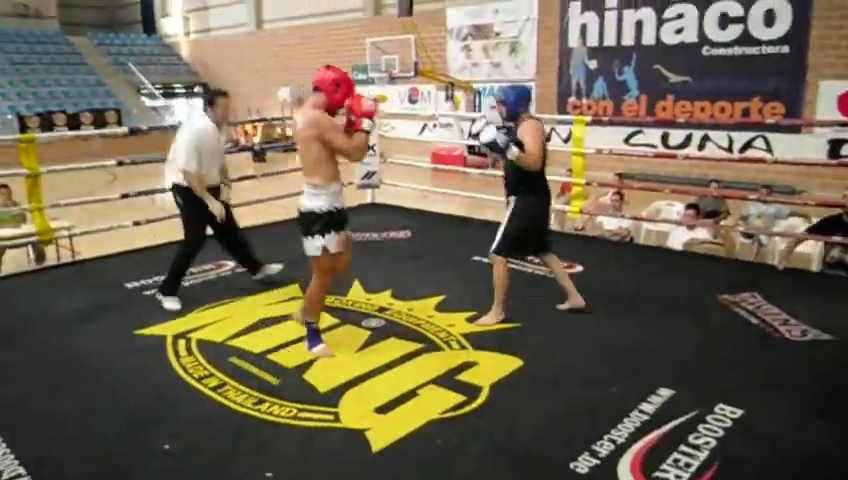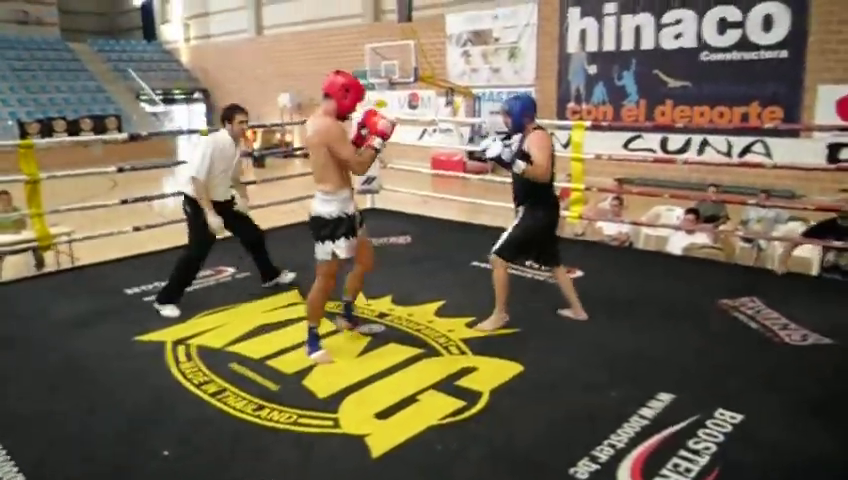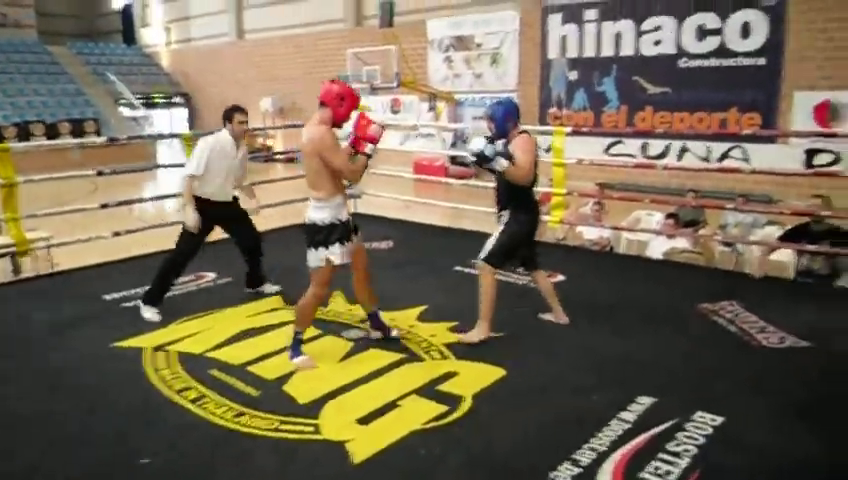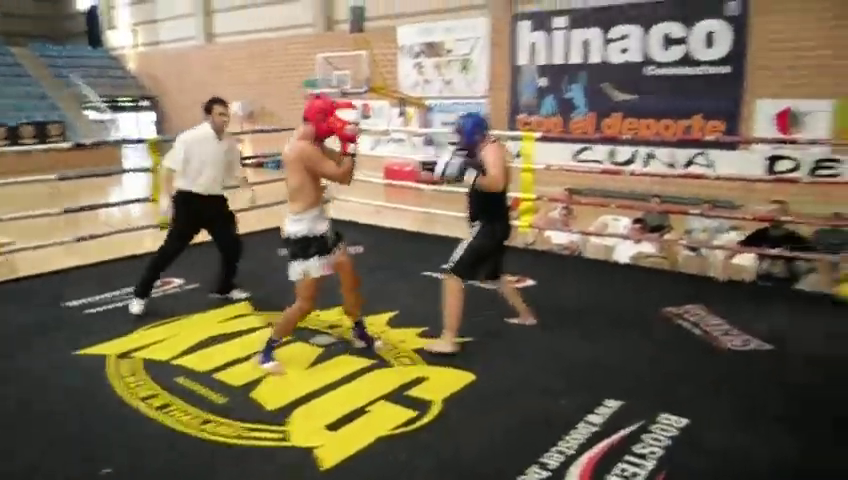
dt=0.1s
person 1, frame 1
left shoulder: (306, 114)
right shoulder: (318, 118)
left elbow: (336, 144)
right elbow: (355, 152)
left wrist: (351, 121)
right wrist: (365, 120)
left hip: (329, 201)
right hip: (321, 205)
left knee: (341, 259)
right knee: (323, 274)
left ankle: (310, 313)
right ankle: (313, 336)
person 1, frame 2
left shoulder: (319, 121)
right shoulder: (328, 126)
left elbow: (345, 156)
right elbow: (359, 165)
left wrist: (362, 134)
right wrist: (378, 138)
left hip: (342, 207)
right hip: (332, 211)
left knee: (365, 261)
right knee: (326, 280)
left ankle: (347, 314)
right ankle: (313, 342)
person 1, frame 3
left shoulder: (318, 129)
right shoulder: (319, 136)
left elbow: (344, 163)
right elbow: (351, 174)
left wrist: (361, 137)
right wrist: (368, 142)
left hip: (339, 214)
right hip: (324, 219)
left knee: (361, 270)
right knee: (320, 289)
left ankle: (376, 324)
right ankle: (295, 347)
person 1, frame 4
left shoulder: (313, 144)
right shoulder: (303, 149)
left elbow: (335, 163)
right elbow: (343, 176)
left wrist: (345, 142)
right wrist: (349, 143)
left hip: (320, 226)
right hip: (304, 232)
left knee: (351, 279)
right knee: (305, 303)
left ankle: (360, 334)
right ankle: (267, 352)
person 2, frame 1
left shoulder: (530, 126)
right shoulder: (518, 126)
left elbow: (534, 163)
right elbow: (515, 157)
left wrist: (505, 147)
right wrist: (489, 138)
left hip: (526, 201)
right hip: (533, 199)
left knee: (498, 254)
right knee: (544, 251)
left ankle: (497, 310)
right ankle: (575, 298)
person 2, frame 2
left shoulder: (538, 137)
right shoulder: (524, 137)
left elbow: (543, 175)
right elbow: (521, 166)
left wrist: (512, 162)
right wrist: (500, 154)
left hip: (535, 211)
right hip: (542, 209)
left knee: (498, 258)
right knee: (552, 262)
left ankle: (499, 315)
right ankle: (577, 310)
person 2, frame 3
left shoulder: (522, 140)
right shoulder: (508, 142)
left elbow: (524, 176)
right elbow: (506, 172)
left wrist: (495, 160)
right wrist: (489, 158)
left hip: (517, 216)
right hip: (521, 214)
left knee: (486, 265)
right knee: (533, 267)
left ankle: (483, 327)
right ankle: (558, 313)
person 2, frame 4
left shoulder: (492, 150)
right shoulder: (479, 152)
left elbow: (498, 184)
left wrist: (468, 173)
left hip: (488, 226)
right hip: (491, 224)
left knee: (453, 275)
right knee: (495, 275)
left ankle: (448, 339)
right ankle: (525, 315)
person 3, frame 1
left shoulder: (221, 131)
right shoulder: (194, 131)
right elbow: (189, 171)
left wrist: (224, 187)
right wrist: (209, 201)
left hip: (210, 187)
right hip: (189, 191)
left knee: (229, 231)
right knee: (194, 240)
left ankle: (256, 268)
right ankle: (167, 291)
person 3, frame 2
left shoulder: (237, 147)
right shoulder: (211, 144)
right elbow: (197, 180)
left wrist: (244, 198)
right wrist: (210, 214)
left hip: (223, 201)
right hip: (199, 203)
left knee: (253, 235)
right knee: (197, 251)
left ankle: (271, 275)
right ankle: (166, 299)
person 3, frame 3
left shoulder: (242, 149)
right shoulder: (210, 144)
left elbow: (242, 179)
right elbow: (191, 176)
left wrist: (253, 198)
right wrist: (190, 209)
left hip: (226, 203)
right hip: (203, 203)
left knee: (251, 241)
right knee: (184, 251)
left ankle: (256, 282)
right ankle: (150, 301)
person 3, frame 4
left shoulder: (229, 143)
right shoulder: (190, 137)
left elbow: (236, 172)
right elbow: (170, 167)
left wrist: (248, 189)
right wrist: (165, 197)
left hip: (214, 200)
right hip: (188, 199)
left knee: (231, 243)
right knee: (172, 247)
left ankle: (225, 288)
right ankle: (141, 294)
